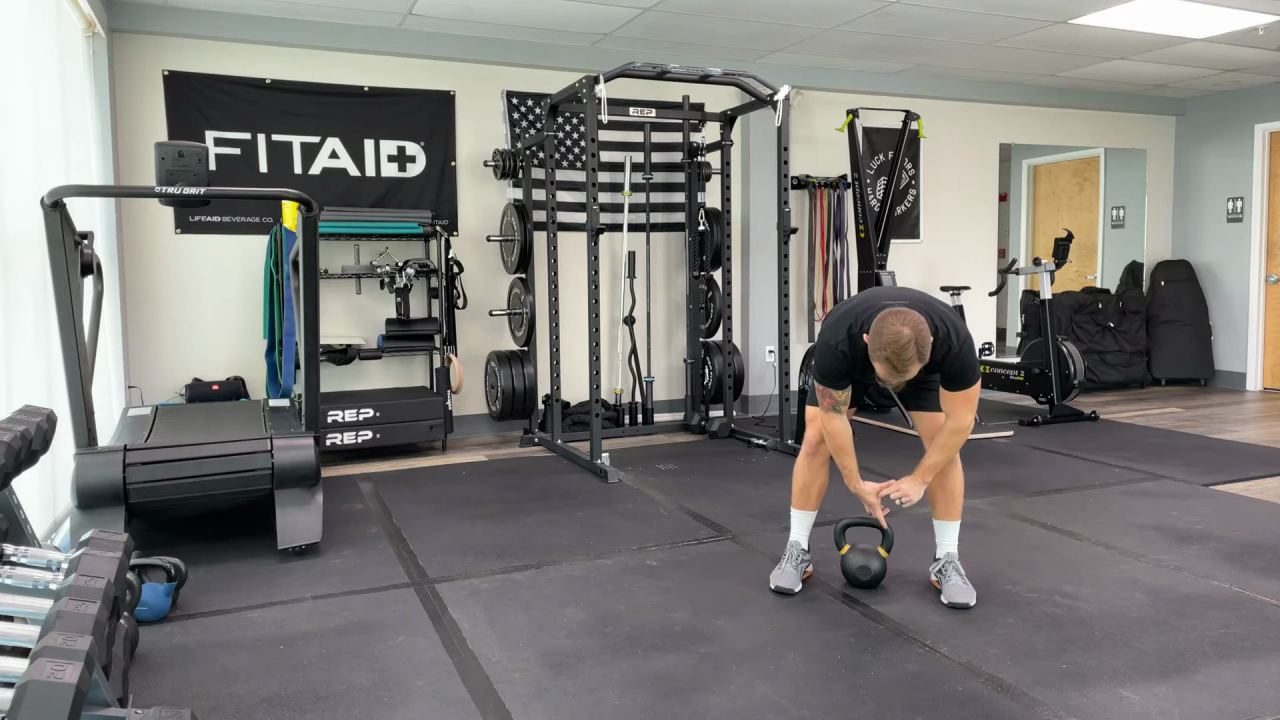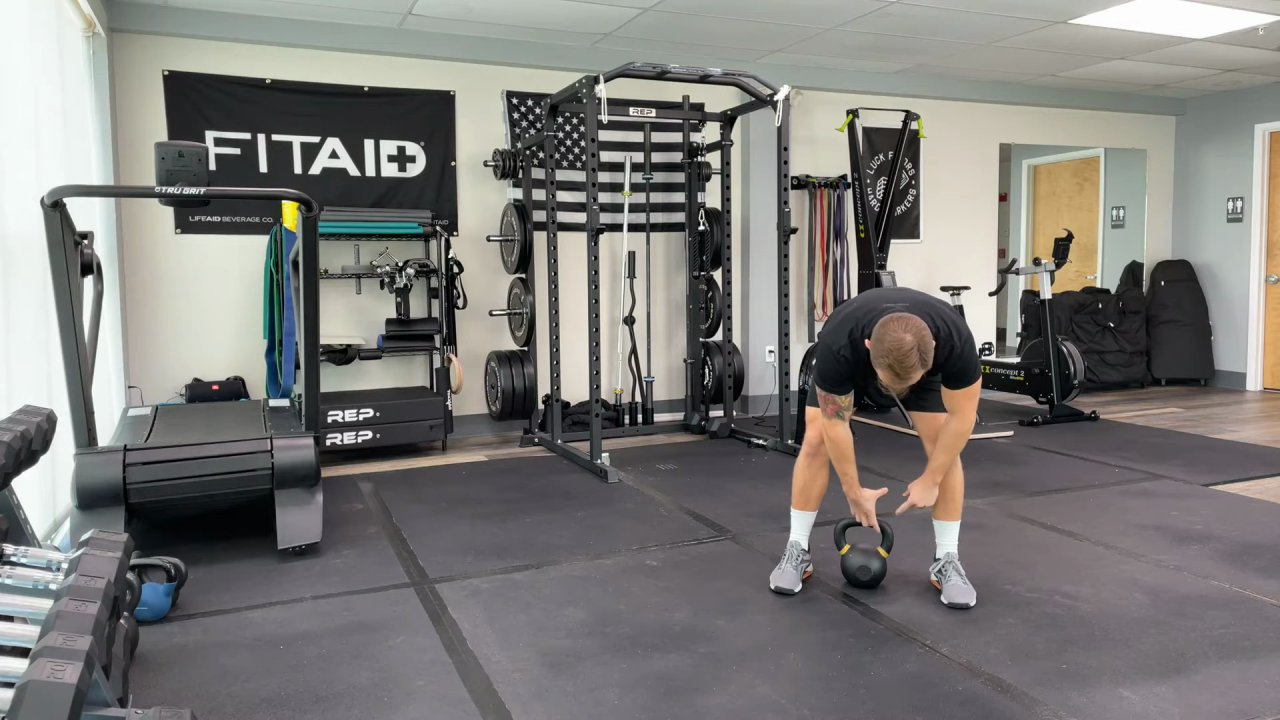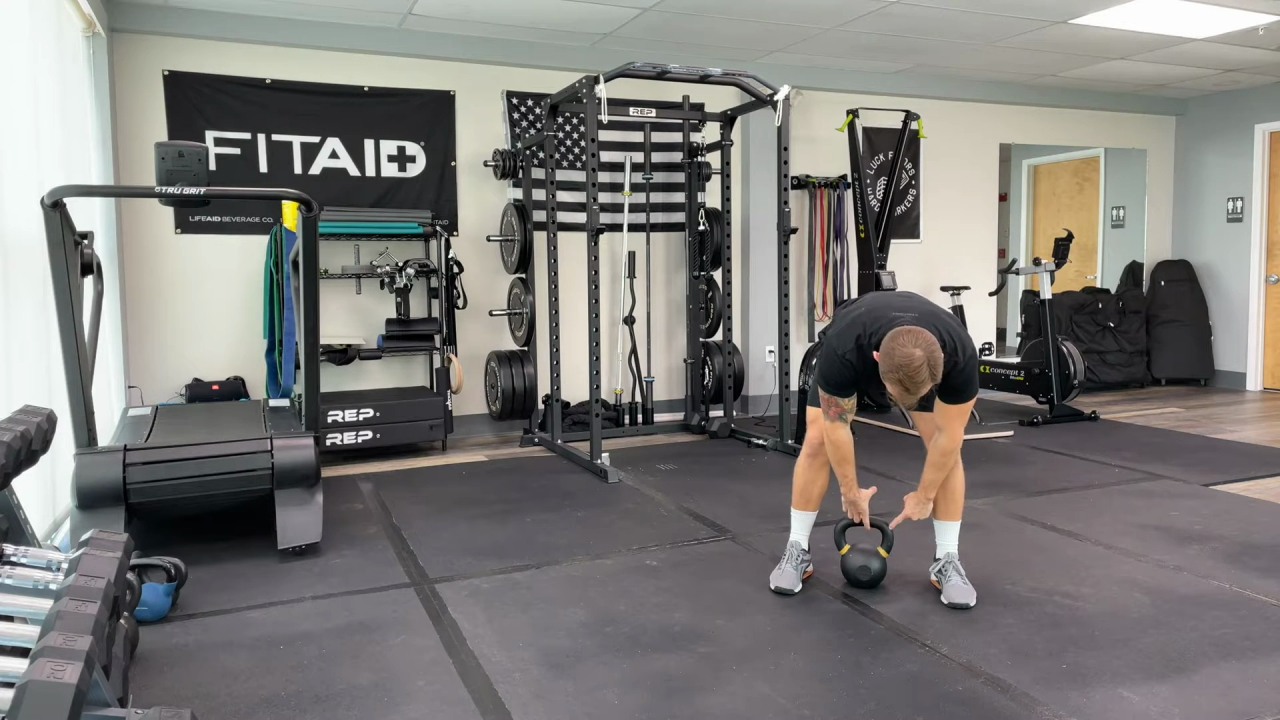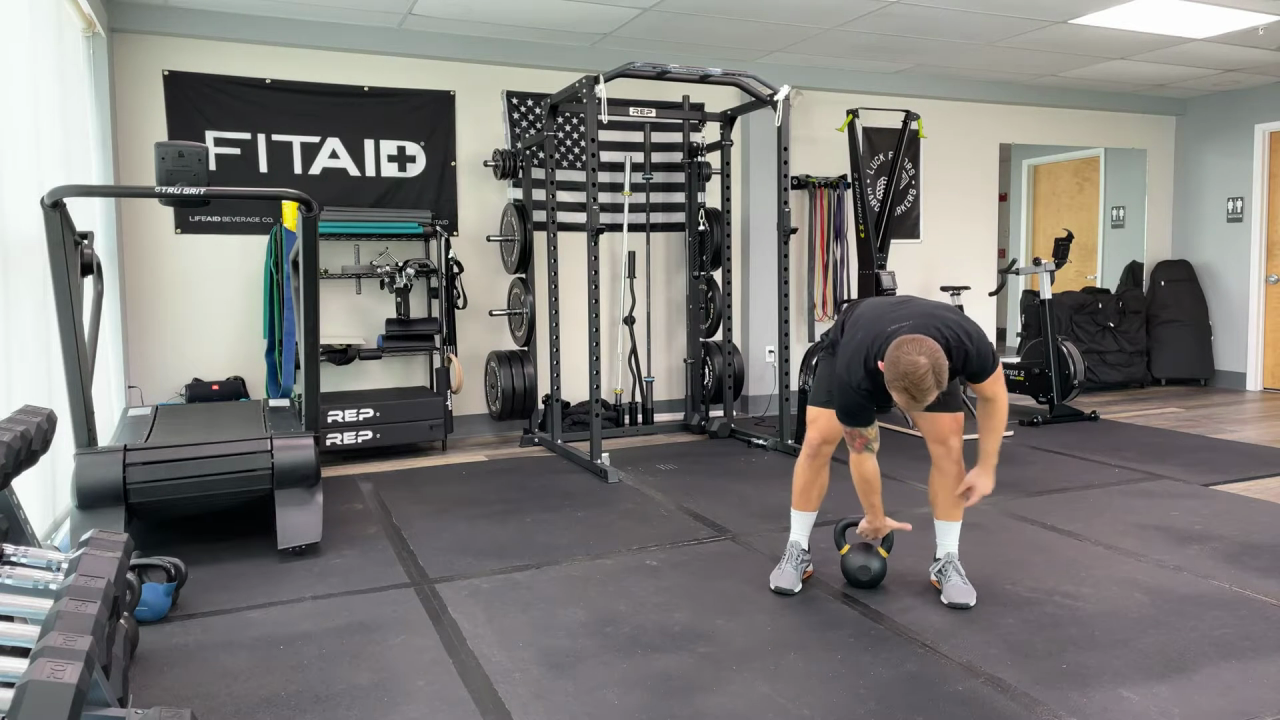
dt=0.5s
person 1, frame 1
left shoulder: (953, 340)
right shoulder: (837, 340)
left elbow: (960, 419)
right elbow: (833, 417)
left wrist: (920, 479)
right wrist: (856, 484)
left hip: (923, 363)
right hip: (852, 361)
left knee: (943, 446)
right knee: (815, 440)
left ankle: (946, 560)
right ankle: (797, 550)
person 1, frame 2
left shoulder: (955, 341)
right shoulder: (838, 344)
left elbow: (961, 417)
right elbow: (835, 424)
left wrist: (931, 480)
right wrist: (853, 491)
left hip: (924, 361)
right hip: (852, 360)
left knee: (942, 443)
right knee: (816, 439)
left ankle: (946, 560)
right ankle: (797, 551)
person 1, frame 3
left shoulder: (959, 354)
right shoulder: (843, 349)
left elbow: (948, 435)
right elbow: (836, 426)
left wrist: (924, 496)
right wrist: (850, 491)
left hip: (926, 361)
right hip: (855, 349)
left knee: (945, 449)
right knee: (816, 441)
left ankle: (947, 560)
right ankle: (797, 551)
person 1, frame 4
left shoulder: (965, 342)
right shoulder: (854, 375)
left elbow: (992, 395)
right elbow: (862, 453)
left wrist: (987, 467)
right wrist: (874, 518)
right hip: (846, 343)
left knee: (948, 444)
right knee: (817, 441)
left ankle: (946, 560)
right ankle: (797, 551)
